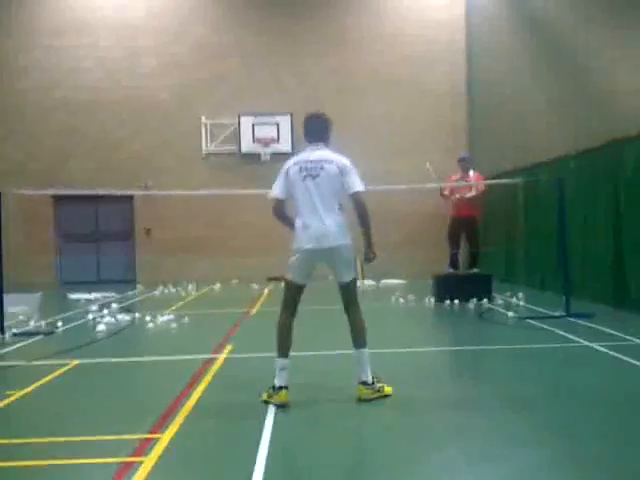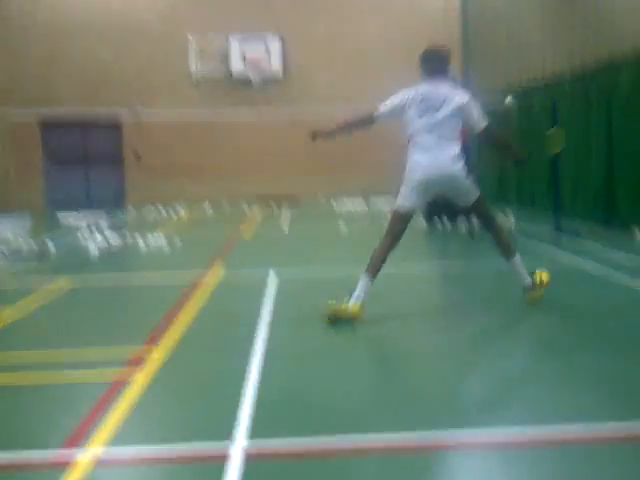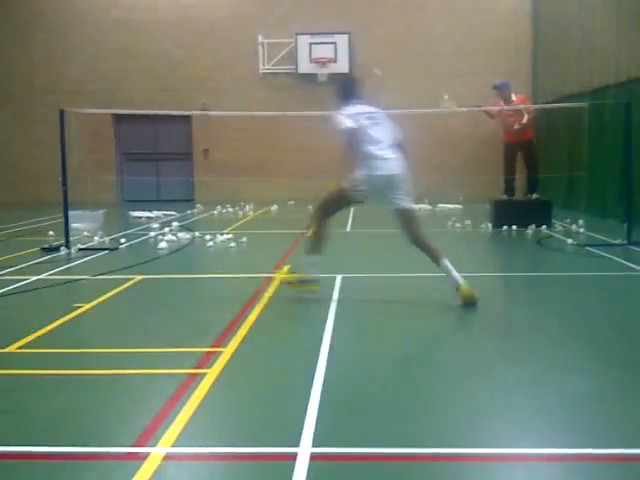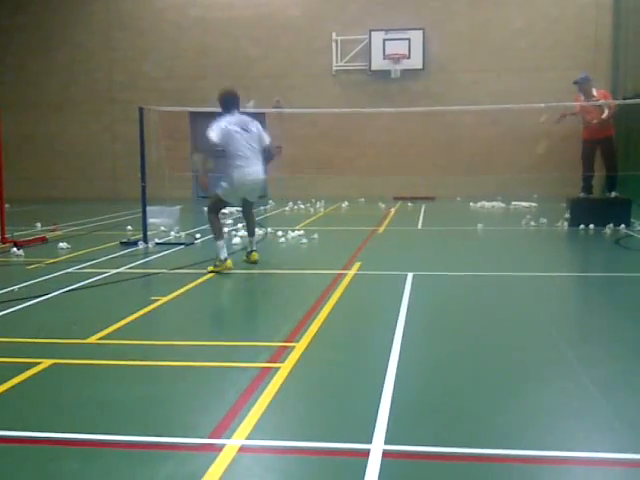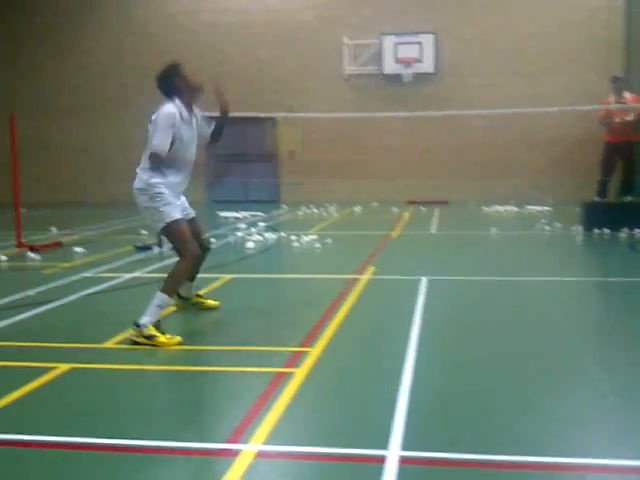
dt=1s
person 1, frame 1
left shoulder: (290, 166)
right shoulder: (341, 163)
left elbow: (276, 208)
right elbow: (360, 205)
right wrist: (369, 243)
left hip: (305, 243)
right hip: (338, 242)
left knee: (288, 311)
right knee: (352, 309)
left ankle: (280, 386)
right ankle: (366, 381)
person 1, frame 2
left shoulder: (409, 96)
right shoulder: (460, 98)
left elbow: (369, 119)
right elbow: (489, 136)
left wrist: (330, 132)
right wrist: (517, 156)
left hip: (419, 174)
right hip: (452, 171)
left knee: (390, 238)
right knee: (489, 223)
left ankle: (355, 302)
right ankle: (528, 282)
person 1, frame 3
left shoulder: (345, 114)
right shoulder: (377, 113)
left elbow: (353, 135)
right elbow: (399, 145)
left wrist: (354, 166)
left hip: (372, 173)
right hip: (396, 173)
left knee: (320, 213)
right knee: (415, 235)
left ankle: (309, 274)
right ankle: (460, 284)
person 1, frame 4
left shoulder: (220, 124)
right shoulder: (252, 123)
left elbow: (214, 148)
right elbow: (269, 152)
left wrist: (203, 174)
left hip: (238, 178)
right hip: (258, 177)
left knee: (213, 210)
right knee: (248, 208)
left ankle: (223, 258)
right ankle: (252, 250)
person 1, frame 5
left shoulder: (193, 114)
right shoulder: (169, 114)
left elbow: (209, 142)
right elbow: (157, 160)
left wrist: (222, 118)
left hip: (172, 192)
right hip: (155, 191)
left knee: (201, 247)
right knee: (190, 254)
left ankle: (184, 293)
right ankle: (145, 326)
